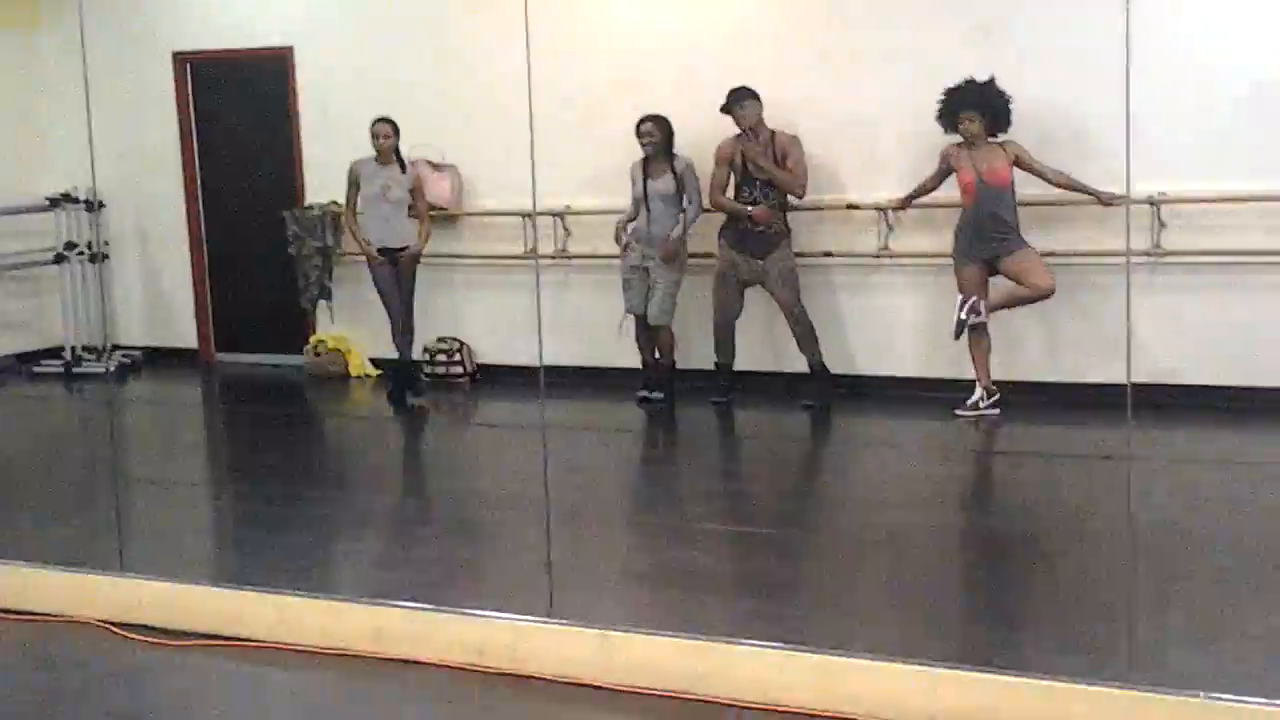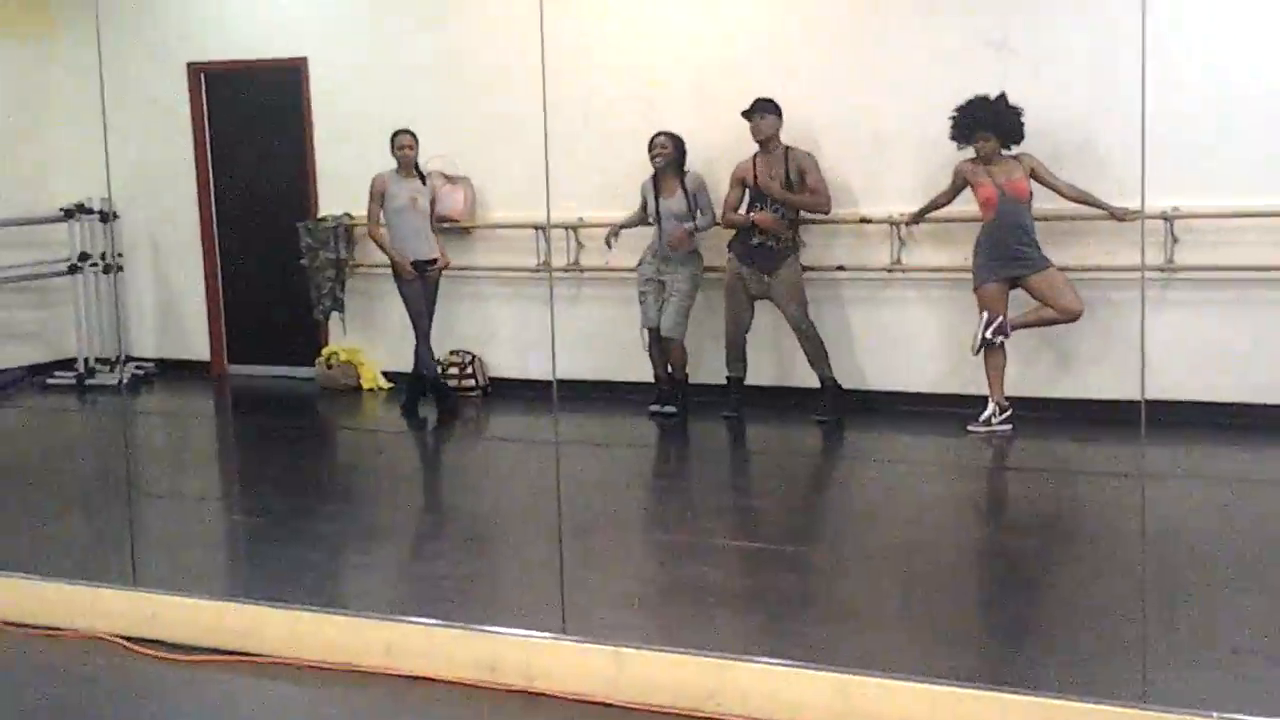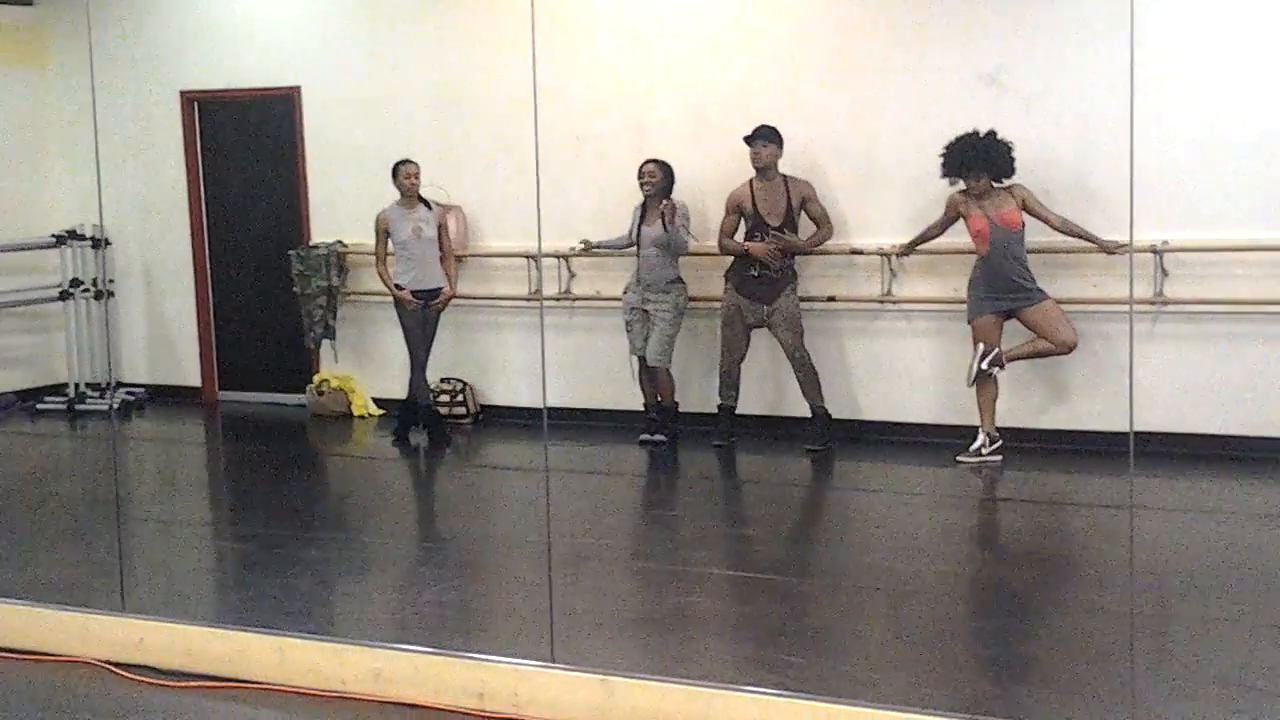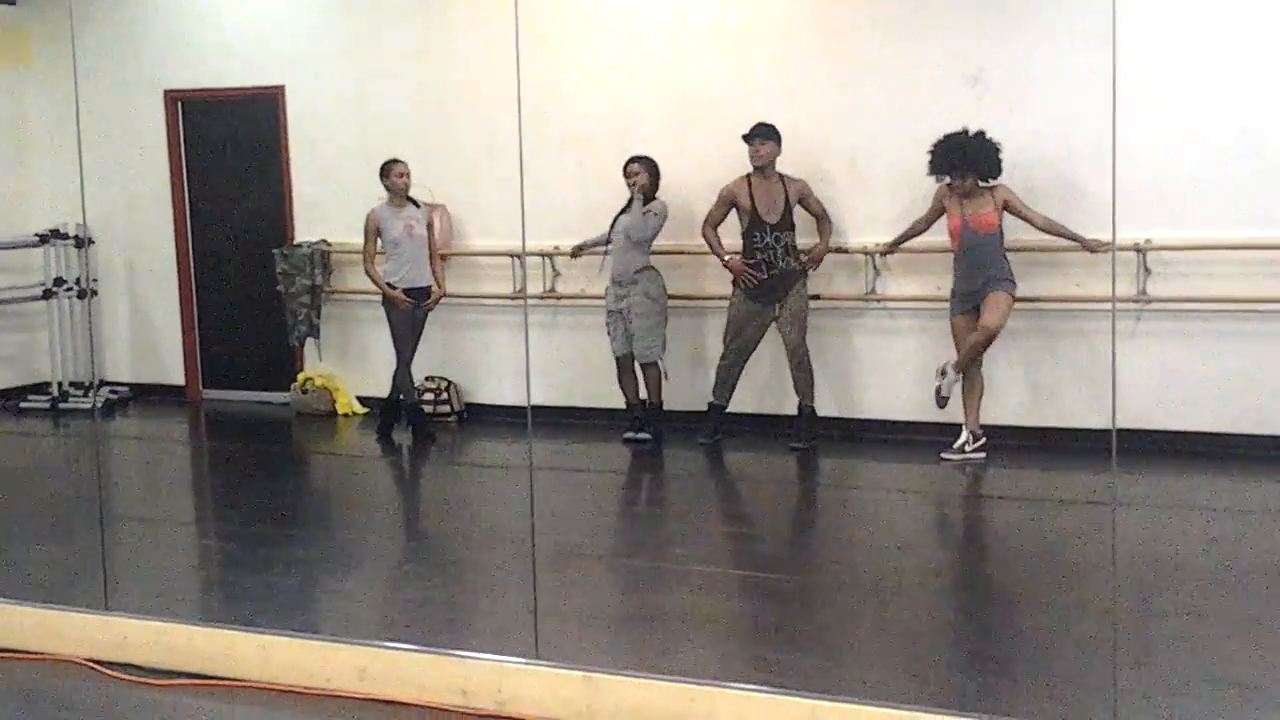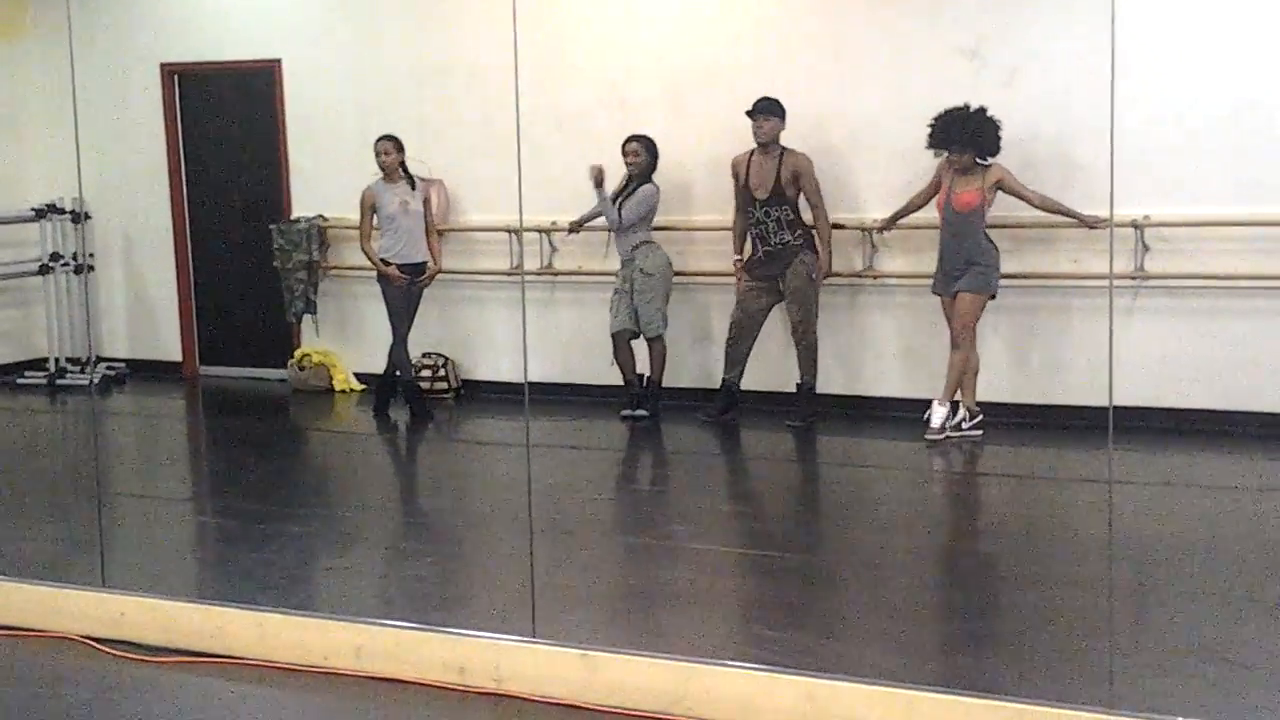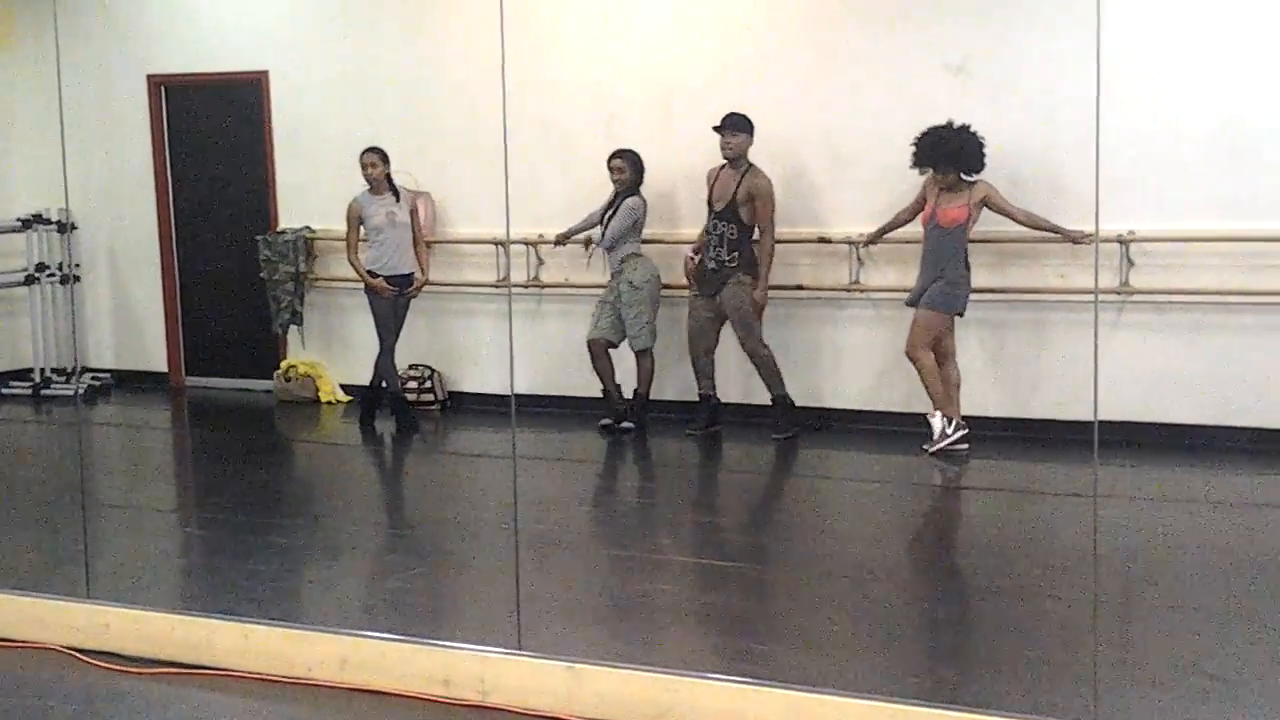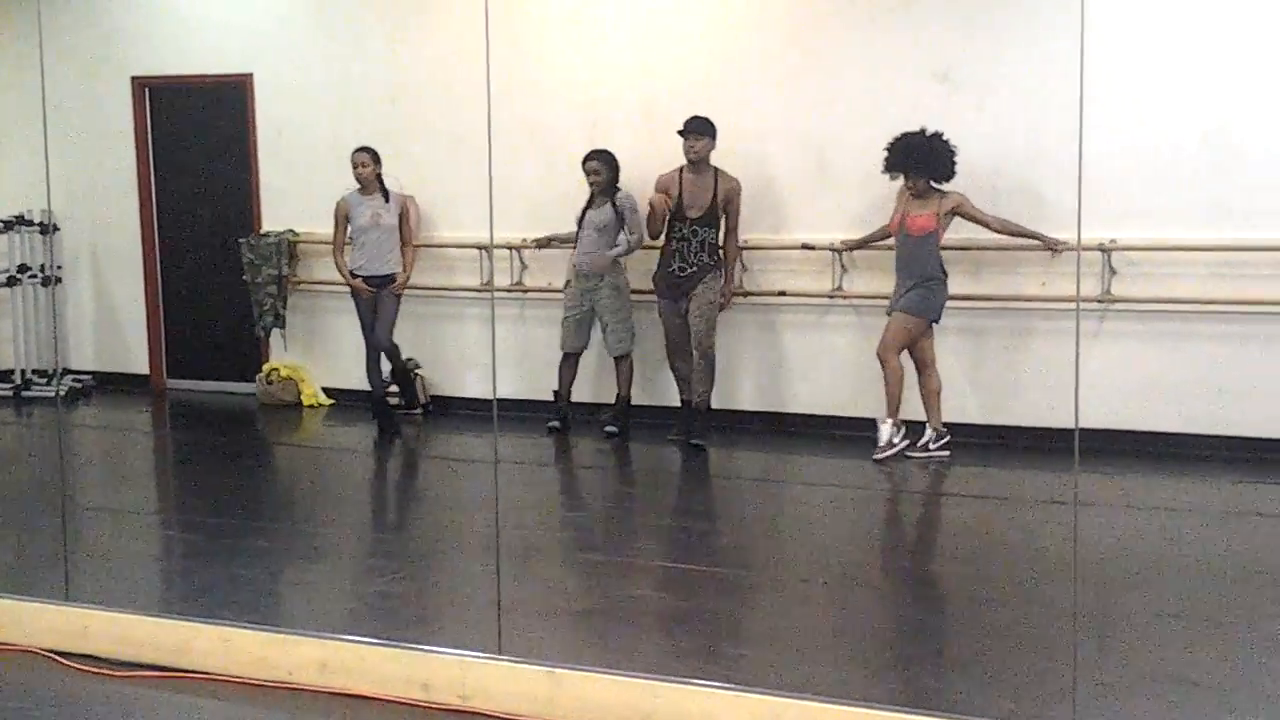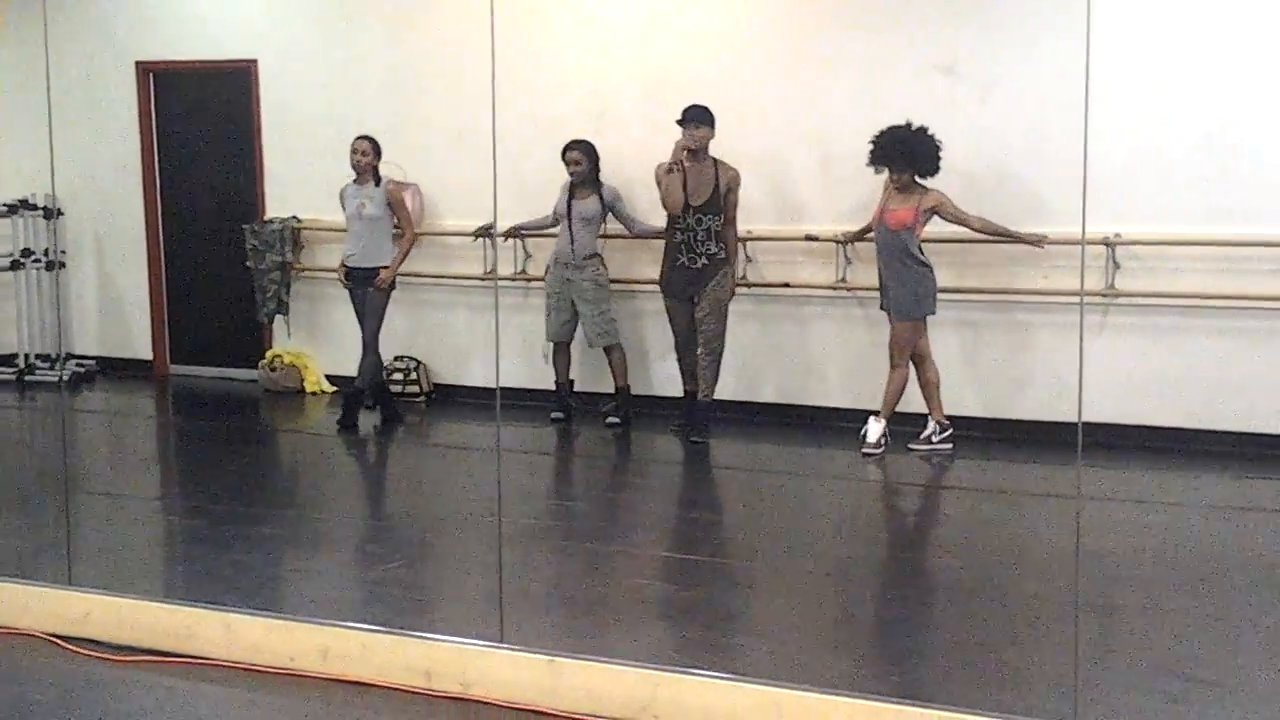
dt=0.5s
person 1, frame 1
left shoulder: (1009, 150)
right shoulder: (952, 154)
left elbow: (1051, 175)
right elbow: (933, 182)
left wrist: (1095, 193)
right wrist: (906, 200)
left hip: (1006, 240)
right hip: (970, 243)
left knee: (1044, 285)
right knee: (976, 321)
left ankle: (981, 307)
right ankle: (985, 392)
person 1, frame 2
left shoulder: (1024, 163)
right shoulder: (967, 169)
left elbow: (1065, 189)
right elbow: (946, 197)
left wrist: (1109, 208)
right wrist: (918, 214)
left hip: (1027, 254)
right hip: (991, 258)
left knee: (1072, 308)
right knee: (994, 336)
left ankle: (1006, 325)
right ankle: (998, 408)
person 1, frame 3
left shoulder: (1016, 194)
right shoulder: (959, 201)
left elbow: (1056, 221)
right elbow: (938, 227)
left wrist: (1099, 241)
right wrist: (910, 246)
left hip: (1022, 286)
right hip: (985, 291)
left knee: (1067, 340)
right knee: (986, 367)
left ankle: (999, 358)
right ankle: (989, 439)
person 1, frame 4
left shoulder: (998, 194)
right shoulder: (945, 195)
left elbow: (1038, 220)
right elbow: (924, 223)
left wrist: (1083, 241)
right wrist: (894, 243)
left hip: (997, 280)
right hip: (964, 286)
left knee: (991, 326)
right knee: (972, 364)
left ankle: (951, 370)
right ankle: (972, 436)
person 1, frame 5
left shoulder: (992, 174)
right shoulder: (945, 169)
left elbow: (1034, 198)
right elbow: (923, 196)
left wrist: (1079, 217)
right wrist: (892, 219)
left hip: (978, 265)
right hip: (949, 266)
left knee: (961, 338)
right knee: (964, 340)
left ankle: (942, 408)
right ankle: (969, 413)
person 1, frame 6
left shoulder: (979, 191)
right shoulder: (931, 186)
left elbow: (1018, 215)
right elbow: (909, 212)
left wrist: (1064, 232)
right wrist: (878, 233)
left hip: (950, 281)
right hip: (929, 279)
left knee: (916, 349)
right knee: (944, 355)
left ankle: (944, 420)
right ankle: (954, 425)
person 1, frame 7
left shoulder: (949, 202)
right shoulder: (904, 195)
left elbow: (993, 223)
left wrist: (1042, 238)
right wrist: (859, 242)
left hip: (927, 289)
right hip: (906, 289)
left knee: (887, 352)
right knee: (923, 362)
left ankle: (893, 428)
right ankle: (936, 434)
person 1, frame 8
left shoulder: (930, 198)
right shoulder: (889, 188)
left elbow: (972, 222)
left wrist: (1020, 236)
right wrist: (857, 234)
left hip: (913, 285)
right hip: (892, 285)
left knee: (899, 360)
right knee: (920, 356)
left ankle: (878, 425)
right ankle: (939, 427)
person 2, frame 1
left shoulder: (787, 143)
right shoulder: (728, 149)
left elbow: (798, 188)
right elbow: (715, 197)
left wrist: (761, 160)
right wrist: (750, 211)
left hip: (775, 241)
right hip: (735, 242)
left knee: (794, 309)
right knee: (724, 313)
left ankle: (819, 375)
right ankle: (724, 377)
person 2, frame 2
left shoulder: (801, 160)
right shoulder: (743, 169)
left elbow: (824, 204)
right elbow: (727, 217)
left wrist: (780, 194)
right wrist: (755, 218)
left hip: (783, 258)
right hip: (743, 257)
left knee: (802, 324)
right knee: (735, 328)
left ankle: (830, 389)
right ankle: (735, 390)
person 2, frame 3
left shoulder: (800, 189)
right shoulder: (740, 196)
left elbow: (826, 227)
right elbow: (723, 241)
left wrist: (804, 244)
right wrist: (748, 247)
left hip: (781, 286)
right hip: (741, 285)
left knee: (797, 353)
right knee: (731, 355)
left ankle: (821, 419)
right ankle: (726, 419)
person 2, frame 4
left shoulder: (796, 188)
right shoulder: (735, 190)
left elbow: (823, 217)
right elbow: (708, 227)
left wrist: (823, 245)
right wrist: (726, 259)
left hip: (790, 282)
right hip: (751, 284)
left knee: (797, 349)
right knee: (734, 353)
left ankle: (806, 418)
right ankle: (715, 417)
person 2, frame 5
left shoulder: (797, 163)
right shoulder: (740, 164)
left elbow: (817, 209)
left wrist: (825, 254)
right wrist: (738, 256)
left hip: (797, 256)
right hip: (760, 260)
left knee: (803, 328)
right knee: (740, 326)
left ankle: (806, 398)
right ankle: (728, 394)
person 2, frame 6
left shoulder: (758, 183)
right shoulder: (713, 175)
left elbow: (767, 236)
left wrist: (761, 285)
right wrist: (694, 252)
left hip: (736, 274)
right hip: (706, 272)
left knee: (752, 344)
right knee: (698, 343)
left ankle: (784, 408)
right ankle: (708, 408)
person 2, frame 7
left shoulder: (728, 185)
right shoulder: (667, 181)
left elbow: (731, 235)
right elbow: (654, 233)
left wrist: (729, 279)
right wrist: (656, 209)
left hip: (705, 275)
right hip: (669, 275)
left knee: (702, 342)
right knee: (676, 347)
left ankle: (701, 415)
right ankle: (688, 412)
person 2, frame 8
left shoulder: (728, 175)
right shoulder: (667, 169)
left elbow: (729, 226)
right elbow: (674, 207)
left wrist: (732, 272)
right wrist: (676, 162)
left hip: (713, 269)
right hip: (676, 268)
left knee: (710, 342)
right knee: (684, 342)
left ankle: (702, 413)
right ankle: (690, 402)
person 3, frame 1
left shoulder: (410, 175)
right shoulder: (359, 169)
left elbow: (423, 217)
right elbow: (350, 212)
left wrist: (420, 245)
right wrist: (363, 244)
left hip: (406, 251)
right hip: (378, 252)
left knee: (407, 317)
right knee: (396, 315)
left ankle: (399, 382)
right ankle: (407, 375)
person 3, frame 2
left shoulder: (428, 184)
right shoulder: (382, 182)
right elbow: (373, 228)
left wrist: (443, 255)
right wrist: (396, 258)
left hip: (430, 263)
right hip: (405, 265)
left knee: (424, 331)
right knee: (422, 331)
left ankle: (413, 396)
right ankle: (440, 394)
person 3, frame 3
left shoulder: (434, 213)
right shoulder: (386, 218)
left elbow: (448, 255)
right elbow: (380, 263)
left wrist: (451, 287)
right wrist: (395, 292)
left hip: (434, 293)
right hip: (407, 294)
left knee: (421, 361)
right knee: (418, 360)
left ankle: (405, 421)
right ankle: (433, 422)
person 3, frame 4
left shoulder: (424, 212)
right shoulder: (376, 217)
left elbow: (434, 255)
right elbow: (368, 263)
left wrist: (440, 287)
right wrist: (388, 291)
left hip: (423, 292)
right hip: (397, 293)
left knee: (406, 358)
right knee: (404, 358)
left ankle: (388, 417)
right ankle: (417, 420)
person 3, frame 5
left shoulder: (420, 188)
right shoulder: (372, 193)
left elbow: (431, 231)
right elbow: (365, 239)
left wrist: (436, 263)
right wrist: (381, 268)
left hip: (418, 268)
right hip: (391, 269)
left knee: (402, 333)
right knee: (400, 333)
left ankle: (384, 392)
right ankle: (414, 397)
person 3, frame 6
left shoulder: (407, 199)
right shoulder: (358, 205)
left elbow: (419, 241)
right elbow: (351, 252)
left wrist: (423, 274)
right wrist: (369, 280)
left hip: (405, 279)
right hip: (379, 281)
left knee: (388, 344)
right knee: (387, 344)
left ankle: (371, 400)
right ankle: (400, 407)
person 3, frame 7
left shoulder: (398, 202)
right shoulder: (346, 205)
left elbow: (408, 244)
right elbow: (338, 249)
left wrist: (406, 274)
right wrist: (349, 279)
left hip: (389, 280)
right hip: (363, 282)
left knee: (383, 340)
right knee: (371, 346)
left ankle: (403, 376)
right ankle: (383, 412)
person 3, frame 8
left shoulder: (388, 191)
right shoulder: (345, 193)
left elbow: (409, 234)
left wrist: (392, 269)
right wrist: (342, 265)
left hip: (379, 274)
right hip: (354, 274)
left knee: (369, 340)
right knee: (369, 340)
left ankle: (353, 403)
right ankle: (386, 404)
person 4, frame 1
left shoulder: (682, 166)
right shoulder: (637, 168)
left elbow: (695, 206)
left wrist: (678, 235)
right wrist: (624, 220)
left hip: (667, 251)
right hip: (636, 248)
left knee: (658, 318)
right knee: (640, 316)
left ankle: (665, 378)
right ankle: (649, 376)
person 4, frame 2
left shoulder: (693, 181)
right shoulder: (648, 185)
left elbow: (710, 217)
left wrist: (688, 228)
right wrist: (619, 225)
left hip: (684, 265)
right hip: (652, 263)
left knee: (671, 332)
right knee: (653, 330)
left ankle: (679, 392)
right ankle: (662, 390)
person 4, frame 3
left shoulder: (677, 208)
right shoulder: (638, 211)
left elbow: (682, 249)
left wrist: (671, 222)
right wrist: (597, 244)
left hip: (667, 293)
right hip: (637, 292)
left knee: (657, 360)
right knee: (643, 359)
left ankle: (669, 421)
right ankle: (652, 418)
person 4, frame 4
left shoulder: (657, 206)
right shoulder: (628, 206)
left elbow: (637, 235)
left wrist: (639, 196)
right wrist: (586, 245)
left hip: (643, 286)
right hip: (617, 289)
left knee: (646, 357)
right knee: (623, 358)
left ankle: (653, 419)
right ankle: (636, 417)
person 4, frame 5
left shoulder: (648, 191)
right shoulder: (629, 183)
left elbow: (618, 222)
right elbow: (612, 205)
left wrist: (599, 189)
right wrist: (582, 220)
left hip: (647, 262)
right hip: (628, 266)
left knee: (653, 333)
right knee: (619, 334)
left ankle: (652, 397)
right ankle: (634, 393)
person 4, frame 6
left shoulder: (633, 203)
right shoulder: (618, 198)
left elbow: (606, 240)
right elbow: (598, 216)
left wrist: (589, 238)
right wrist: (568, 233)
left hip: (636, 275)
right hip: (618, 278)
left knee: (641, 345)
right knee: (596, 342)
left ankle: (638, 408)
right ankle: (615, 404)
person 4, frame 7
left shoulder: (623, 200)
right shoulder: (591, 200)
left elbow: (636, 238)
left wrist: (611, 256)
right wrist: (553, 237)
left hip: (608, 280)
right hip: (578, 280)
left knee: (620, 348)
right knee: (571, 347)
left ankle: (621, 410)
right ankle: (562, 408)
person 4, frame 8
left shoulder: (607, 193)
right shoulder: (567, 189)
left elbow: (633, 226)
left wrist: (663, 230)
right wrist: (521, 226)
left hip: (589, 270)
right hip: (558, 269)
left knee: (607, 336)
right knee: (560, 336)
left ankle: (622, 399)
right ankle: (563, 397)
